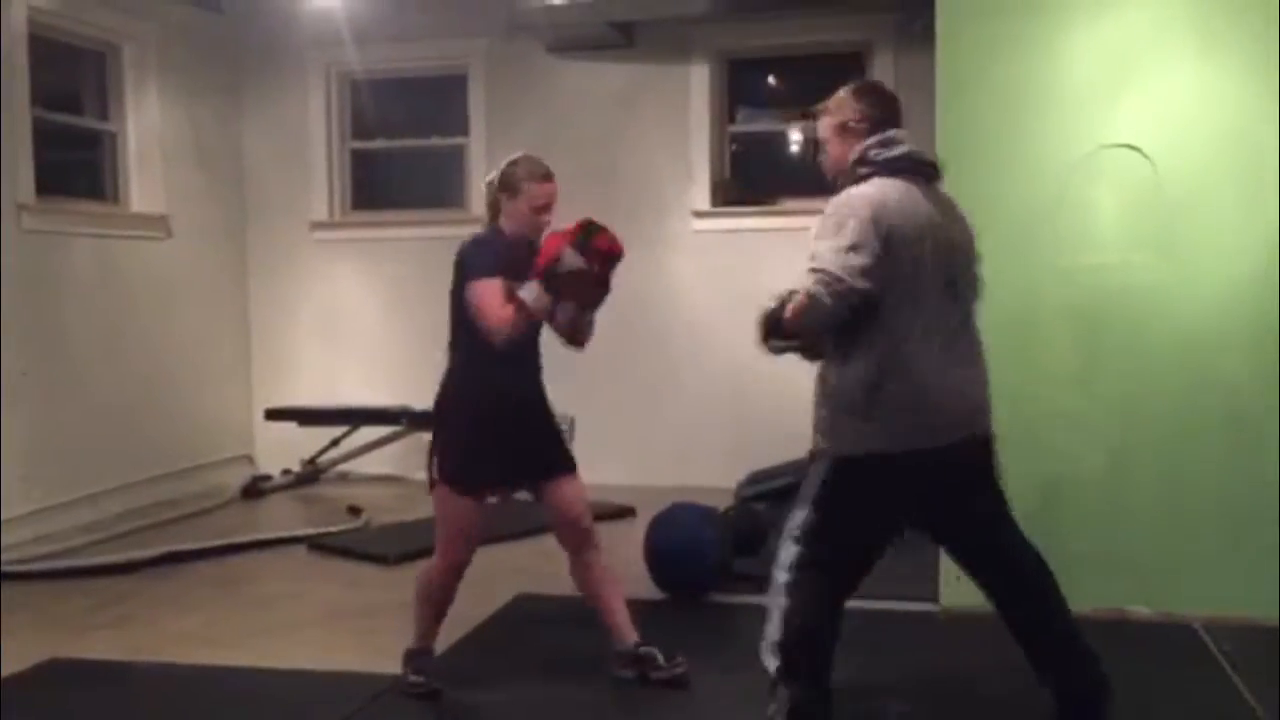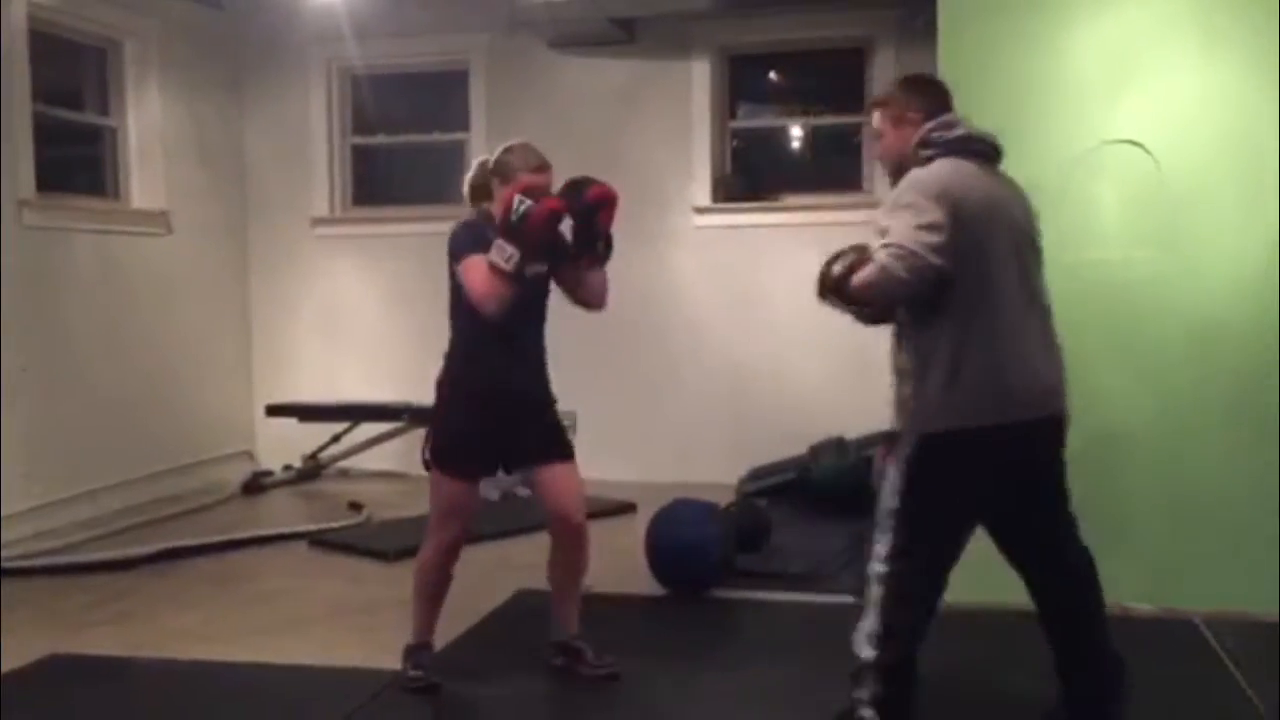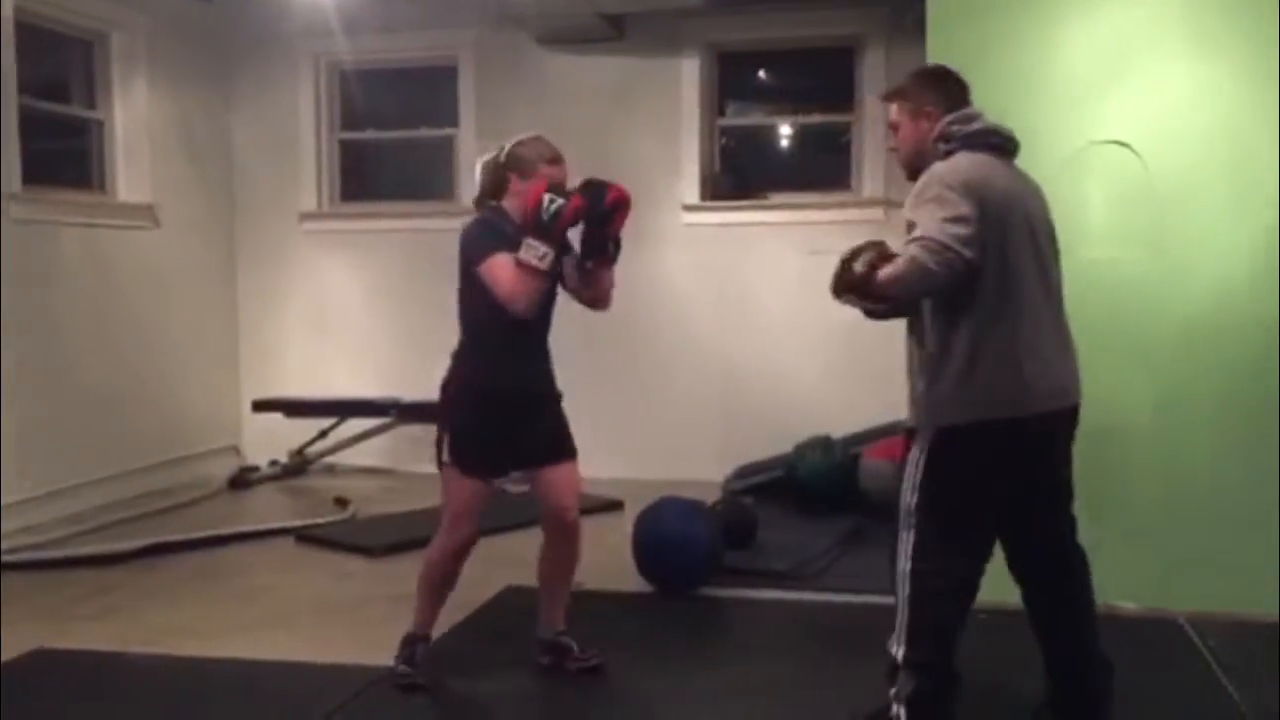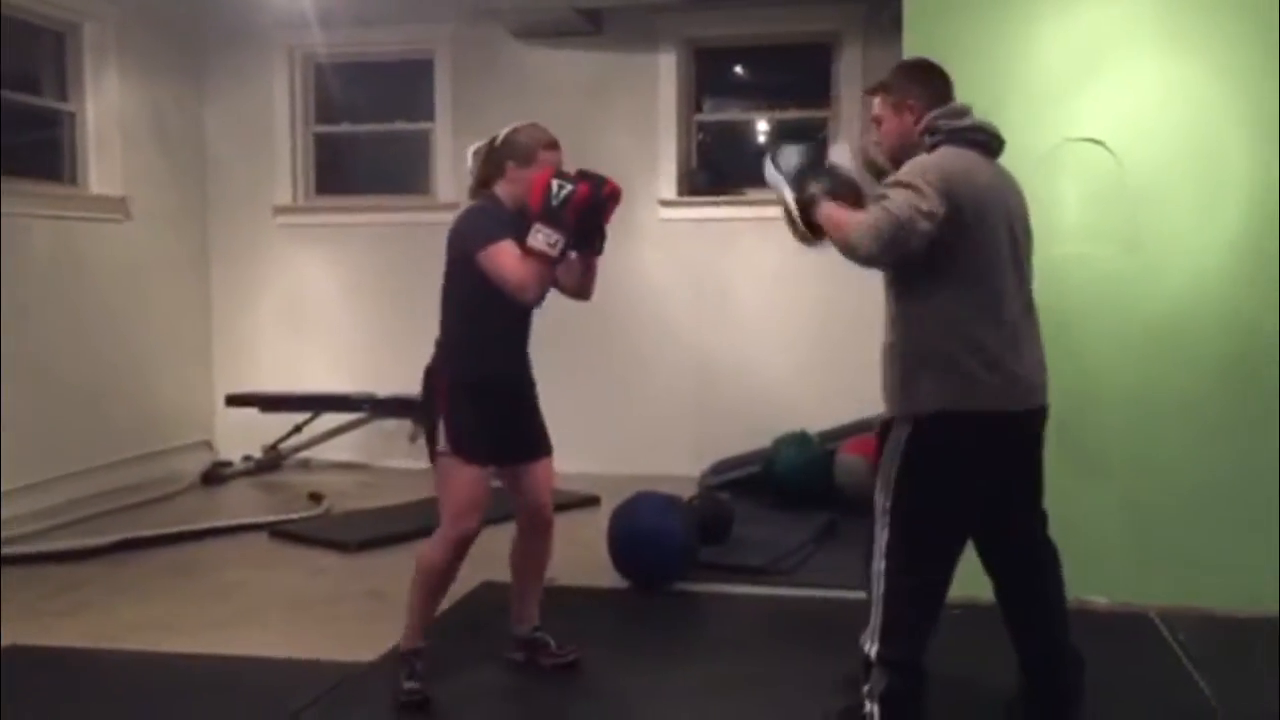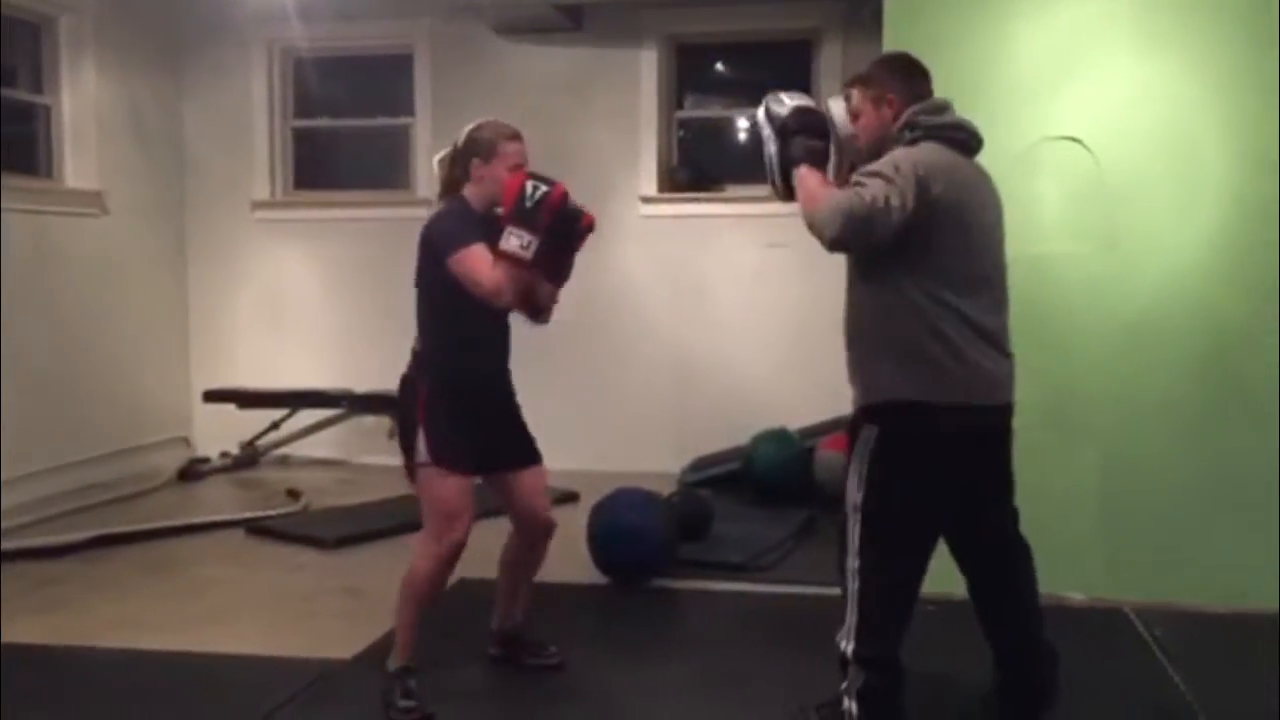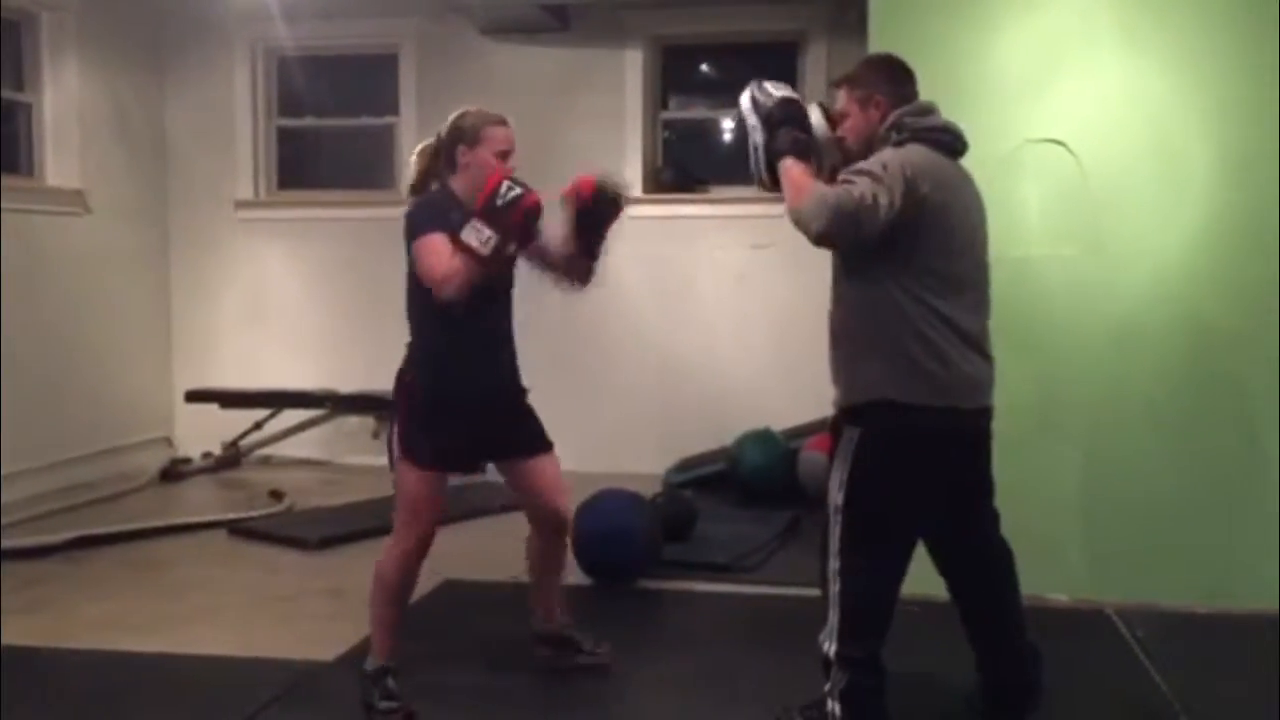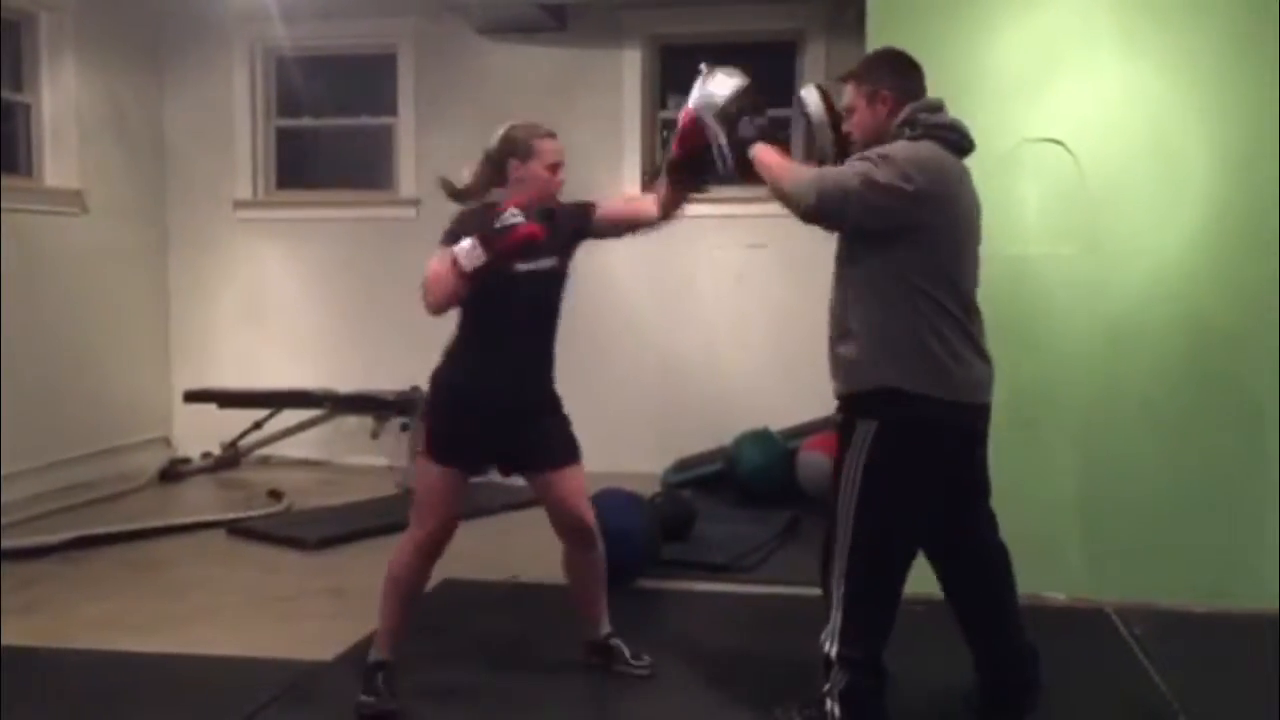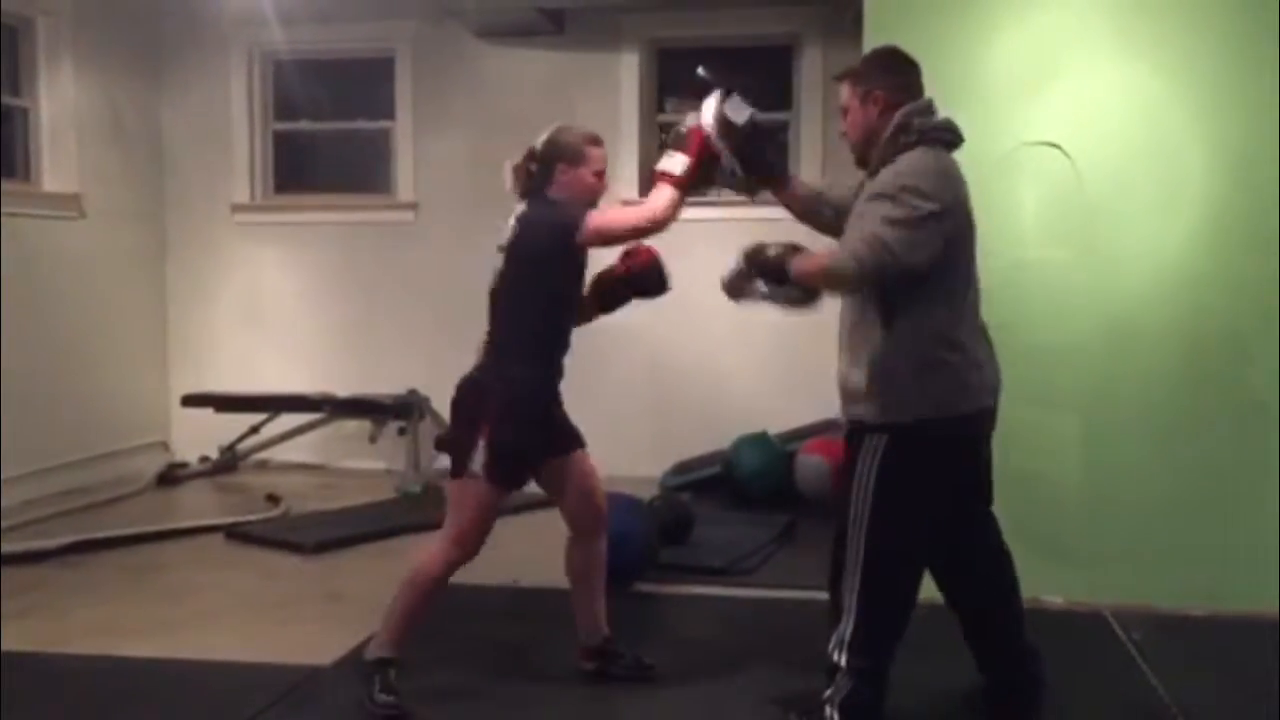
dt=0.2s
person 1, frame 1
left shoulder: (858, 205)
right shoulder: (944, 209)
left elbow: (822, 303)
left wrist: (785, 317)
right wrist: (813, 324)
left hip: (874, 440)
right hip: (961, 429)
left knee: (807, 580)
right knee: (1010, 568)
person 1, frame 2
left shoulder: (926, 186)
right shoulder: (1006, 189)
left elbow: (899, 277)
left wrist: (847, 283)
right wrist: (883, 291)
left hip: (955, 418)
right hip: (1035, 408)
left knee: (903, 570)
right knee: (1055, 558)
person 1, frame 3
left shoulder: (948, 178)
right shoulder: (1018, 181)
left elbow: (931, 267)
left wrist: (872, 280)
right wrist: (895, 284)
left hip: (971, 412)
right hip: (1046, 403)
left knee: (932, 565)
right knee: (1051, 556)
person 1, frame 4
left shoulder: (932, 171)
right shoulder: (994, 174)
left elbow: (878, 239)
left wrist: (819, 201)
right wrist: (852, 200)
left hip: (945, 406)
right hip: (1016, 399)
left knee: (906, 559)
right knee: (1022, 549)
person 1, frame 5
left shoulder: (910, 165)
right shoulder: (967, 171)
left elbow: (839, 222)
left wrist: (803, 162)
right wrist: (828, 166)
left hip: (913, 403)
right hip: (982, 397)
left knee: (880, 556)
right knee: (994, 547)
person 1, frame 6
left shoulder: (897, 166)
right shoulder: (949, 172)
left elbow: (824, 217)
right elbow: (866, 223)
left wrist: (788, 154)
right wrist: (814, 160)
left hip: (895, 404)
right hip: (961, 399)
left knee: (860, 556)
right knee: (975, 548)
person 1, frame 7
left shoulder: (909, 164)
right shoulder: (941, 168)
left elbow: (813, 195)
right elbow: (854, 200)
left wrist: (755, 142)
left hip: (901, 399)
right hip: (957, 396)
left knee: (864, 554)
right knee: (970, 546)
person 1, frame 8
left shoulder: (914, 176)
right shoulder: (921, 169)
left elbow: (859, 264)
right elbow: (842, 216)
left wrist: (785, 266)
right wrist: (769, 174)
left hip: (908, 412)
right hip: (955, 404)
left knee: (872, 564)
right knee: (971, 548)
person 2, frame 1
left shoulder: (538, 257)
right shoulder: (480, 254)
left elbow: (575, 337)
right elbow: (499, 330)
left wrist: (589, 290)
right wrist: (546, 283)
left hip: (527, 412)
right hip: (470, 417)
left knee: (580, 531)
right knee: (454, 552)
left ankle: (630, 649)
right ankle: (419, 653)
person 2, frame 2
left shoulder: (548, 236)
right shoulder: (470, 235)
left elbow: (594, 298)
right elbow: (489, 301)
left wrist: (594, 235)
right wrist: (515, 240)
left hip: (530, 397)
right hip: (469, 400)
left knee: (570, 520)
right knee: (448, 535)
left ankle: (565, 641)
right ankle: (419, 647)
person 2, frame 3
left shoulder: (548, 233)
right shoulder: (483, 233)
left elbow: (598, 298)
right elbow: (519, 300)
right wrist: (542, 237)
left hip: (535, 395)
right hip: (478, 396)
left knee: (565, 518)
right knee: (460, 532)
left ankle: (552, 637)
right ankle: (417, 638)
person 2, frame 4
left shoulder: (529, 220)
right shoulder: (478, 222)
left elbow: (579, 288)
right elbow: (527, 288)
left wrist: (590, 228)
right wrist: (554, 225)
left hip: (512, 386)
right hip: (461, 389)
left knee: (538, 514)
right knee: (461, 525)
left ankle: (526, 634)
right ankle: (411, 650)
person 2, frame 5
left shoulder: (497, 225)
right shoulder: (448, 225)
left elbow: (537, 309)
right elbow: (499, 291)
left hip: (492, 393)
right hip: (438, 398)
left knee: (538, 519)
right knee: (447, 536)
left ankle: (507, 632)
right ankle: (400, 669)
person 2, frame 6
left shoulder: (504, 215)
right shoulder: (429, 212)
left elbow: (575, 272)
right elbow: (447, 286)
left wrist: (588, 228)
right wrist: (491, 226)
left hip: (498, 390)
right hip: (433, 392)
left knee: (554, 513)
right knee: (413, 537)
left ankle: (553, 630)
right ankle: (379, 668)
person 2, frame 7
left shoulder: (562, 222)
right shoulder: (474, 221)
left elbow: (651, 210)
right elbow: (435, 297)
left wrist: (680, 172)
right wrist: (486, 246)
left hip: (532, 400)
right hip: (464, 398)
left knee: (580, 524)
right knee: (428, 534)
left ankle: (600, 639)
right ankle: (379, 663)
person 2, frame 8
left shoulder: (553, 223)
right shoulder: (551, 219)
left elbow: (566, 307)
right elbow: (648, 219)
left wrist: (613, 288)
right wrist: (682, 161)
left hip: (534, 399)
right hip: (500, 401)
left knee: (591, 516)
right knee: (459, 544)
left ankle: (596, 646)
right ankle: (381, 658)
